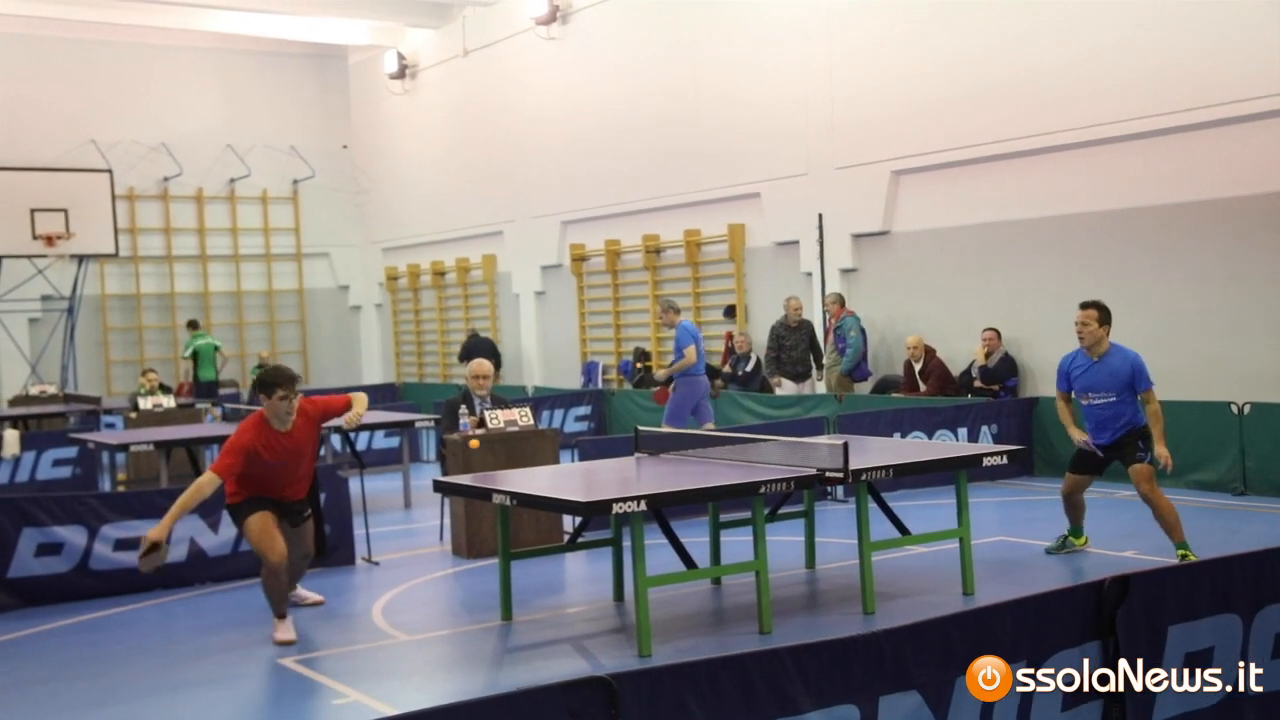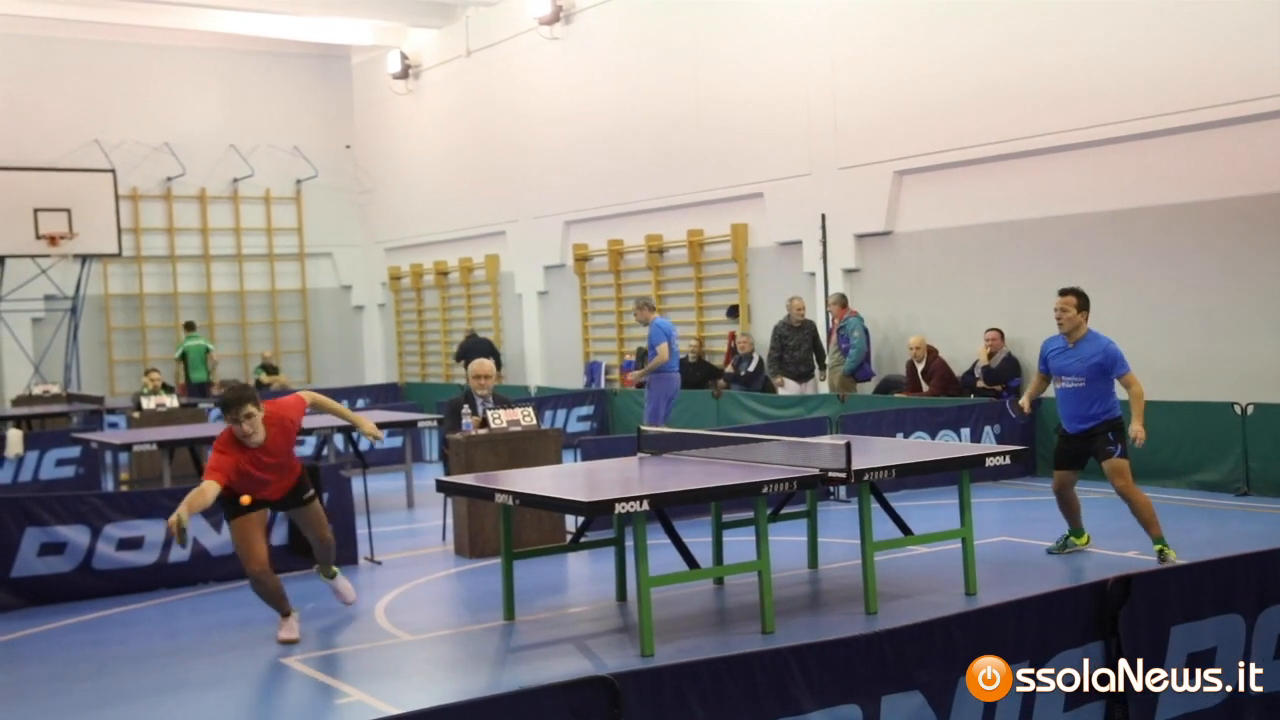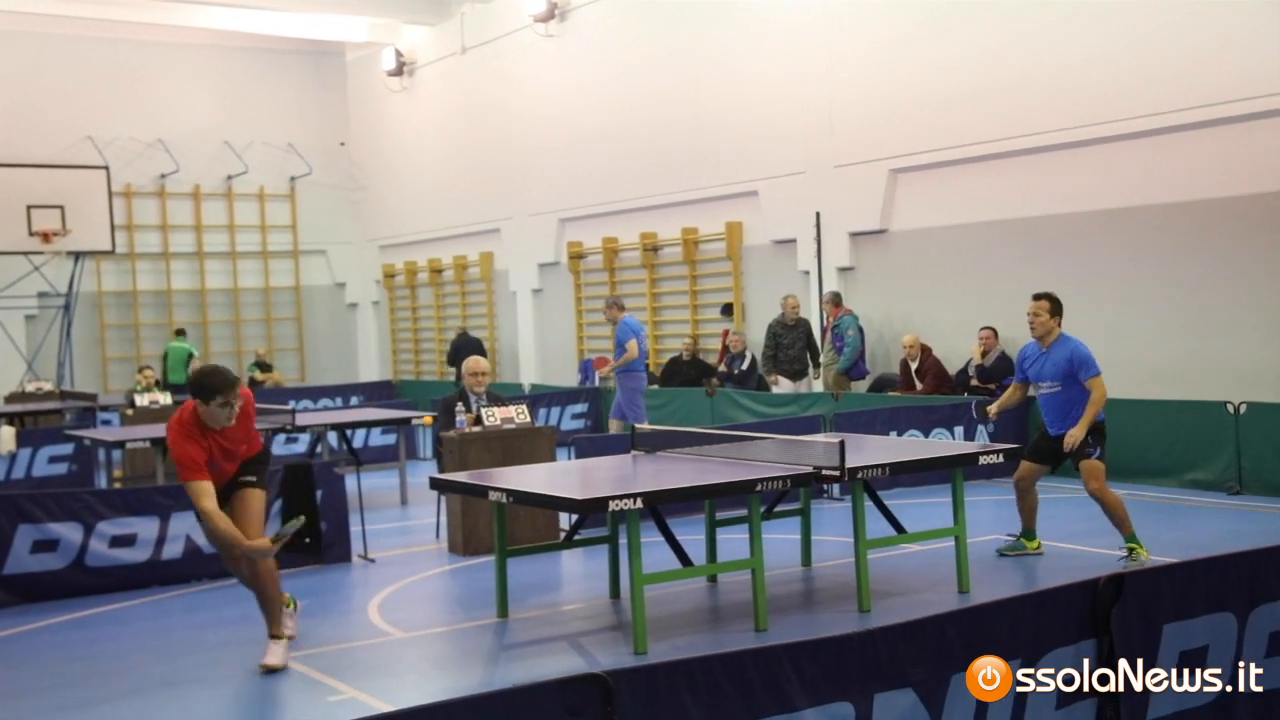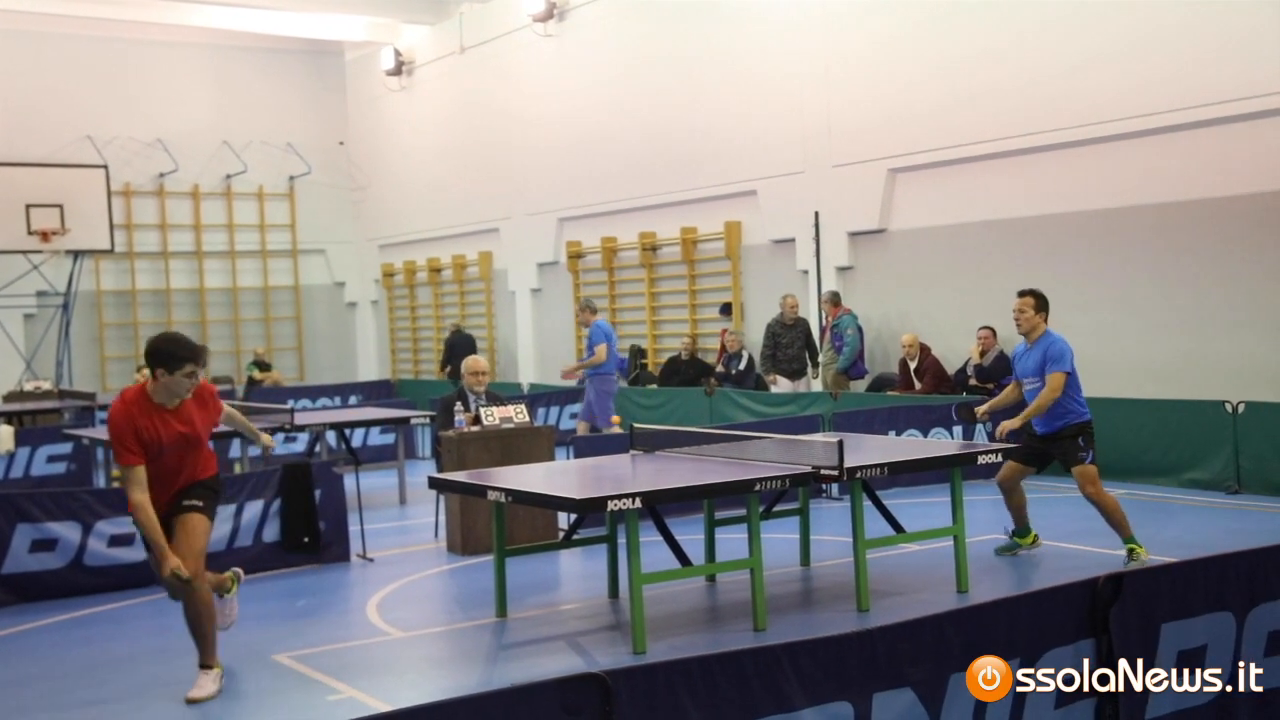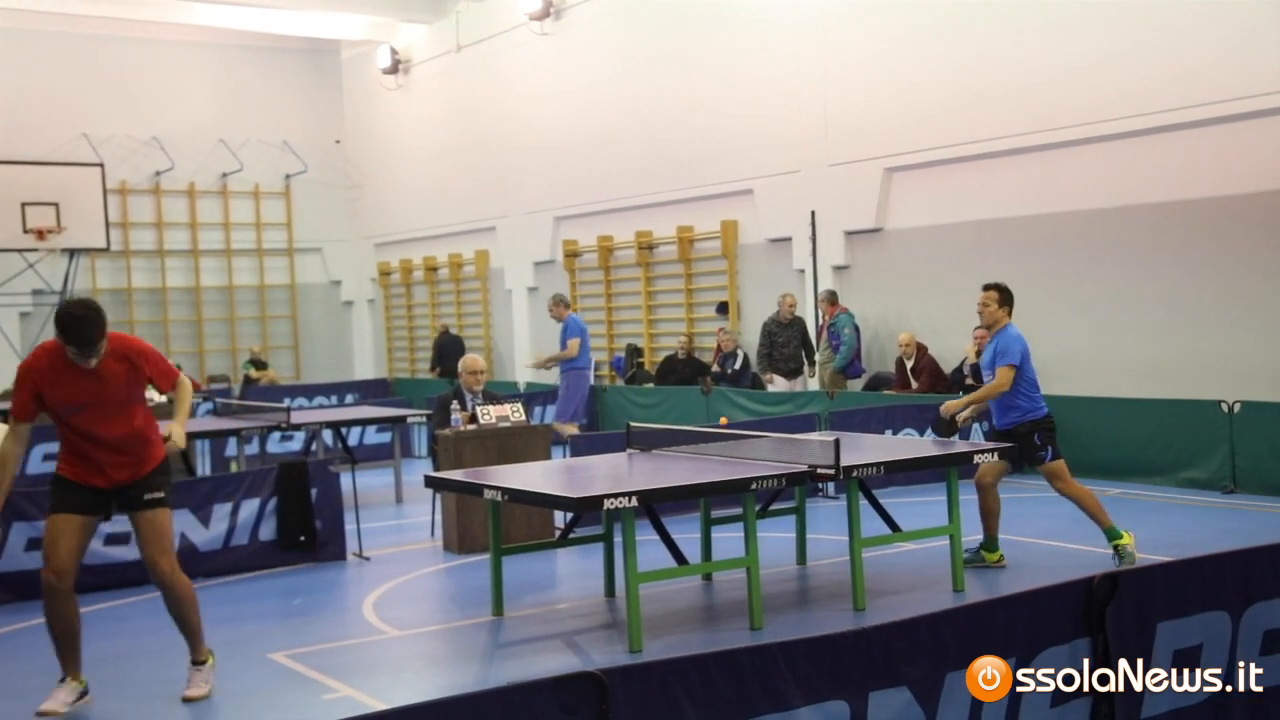
dt=0.2s
person 1, frame 1
left shoulder: (311, 410)
right shoulder: (247, 437)
left elbow: (359, 397)
right elbow: (208, 482)
left wrist: (356, 412)
right wrist: (165, 525)
left hip: (297, 493)
right hip: (251, 498)
left knee: (304, 553)
right knee: (276, 558)
left ankle: (290, 589)
right ankle: (280, 615)
person 1, frame 2
left shoulder: (280, 412)
right shoulder: (225, 451)
left elbow: (308, 397)
right elbow: (206, 490)
left wrist: (359, 421)
right wrist: (182, 513)
left hip: (289, 481)
right hip: (243, 495)
left knee: (324, 540)
right knee: (257, 568)
left ankle: (328, 572)
right ankle: (287, 614)
person 1, frame 3
left shoulder: (240, 400)
right shoulder: (183, 438)
right elbow: (208, 508)
right wrist: (246, 546)
left hip: (248, 462)
right hip: (205, 484)
left knee: (255, 547)
right knee: (235, 558)
left ankle: (278, 634)
right ankle: (282, 603)
person 1, frame 4
left shoulder: (202, 393)
right shoulder: (125, 415)
left elbow: (224, 414)
right elbow: (137, 493)
left wrist: (256, 435)
right wrist: (164, 554)
left hip: (198, 484)
right hip: (152, 499)
left knee: (188, 575)
right knee: (178, 584)
left ankle: (210, 666)
right ankle: (226, 582)
person 1, frame 5
left shoulder: (132, 351)
right shoulder: (35, 368)
left elbow: (181, 383)
left wrist: (179, 422)
left hip: (144, 467)
right hip: (77, 477)
left knee: (164, 569)
right knee: (55, 578)
left ankle: (201, 659)
right ankle: (73, 680)
person 2, frame 1
left shoulder: (1130, 361)
right shoulder: (1069, 363)
left elbow: (1151, 404)
right elbow: (1062, 401)
left wrist: (1160, 444)
right wrist: (1072, 430)
left hip: (1130, 435)
right hip: (1092, 439)
left knee: (1148, 491)
right knee: (1069, 491)
left ankle: (1184, 552)
right ankle: (1075, 537)
person 2, frame 2
left shoulder: (1104, 348)
right shoulder: (1049, 347)
left elbow: (1133, 386)
right elbow: (1043, 379)
left wrist: (1137, 422)
right wrist: (1027, 397)
left hip: (1104, 428)
right hip: (1070, 430)
left knee: (1124, 487)
right knee: (1061, 488)
left ankle: (1162, 548)
right ankle: (1078, 536)
person 2, frame 3
left shoulder: (1076, 351)
right shoulder: (1026, 353)
left elbow: (1099, 392)
right elbow: (1018, 389)
left wrist: (1082, 427)
right wrist: (997, 405)
left hip: (1083, 431)
right hip: (1052, 431)
left knee: (1096, 487)
right knee: (1022, 479)
left ankle: (1134, 546)
right ankle: (1029, 539)
person 2, frame 4
left shoulder: (1056, 346)
right shoulder: (1019, 352)
left elbow: (1053, 390)
right elbow: (1017, 389)
left wrist: (1018, 420)
right wrist: (988, 407)
left hip: (1072, 429)
right hip: (1039, 431)
left knee: (1092, 490)
right knee: (1006, 479)
left ankle: (1133, 546)
right ankle: (1024, 535)
person 2, frame 5
left shoulder: (1010, 340)
right shoulder: (992, 343)
left elbow: (1001, 385)
left wrist: (962, 402)
right wrist: (972, 411)
left hip: (1032, 425)
right hip: (1005, 428)
left knee: (1064, 485)
right knee: (984, 481)
left ankle: (1118, 539)
right ankle: (990, 550)
